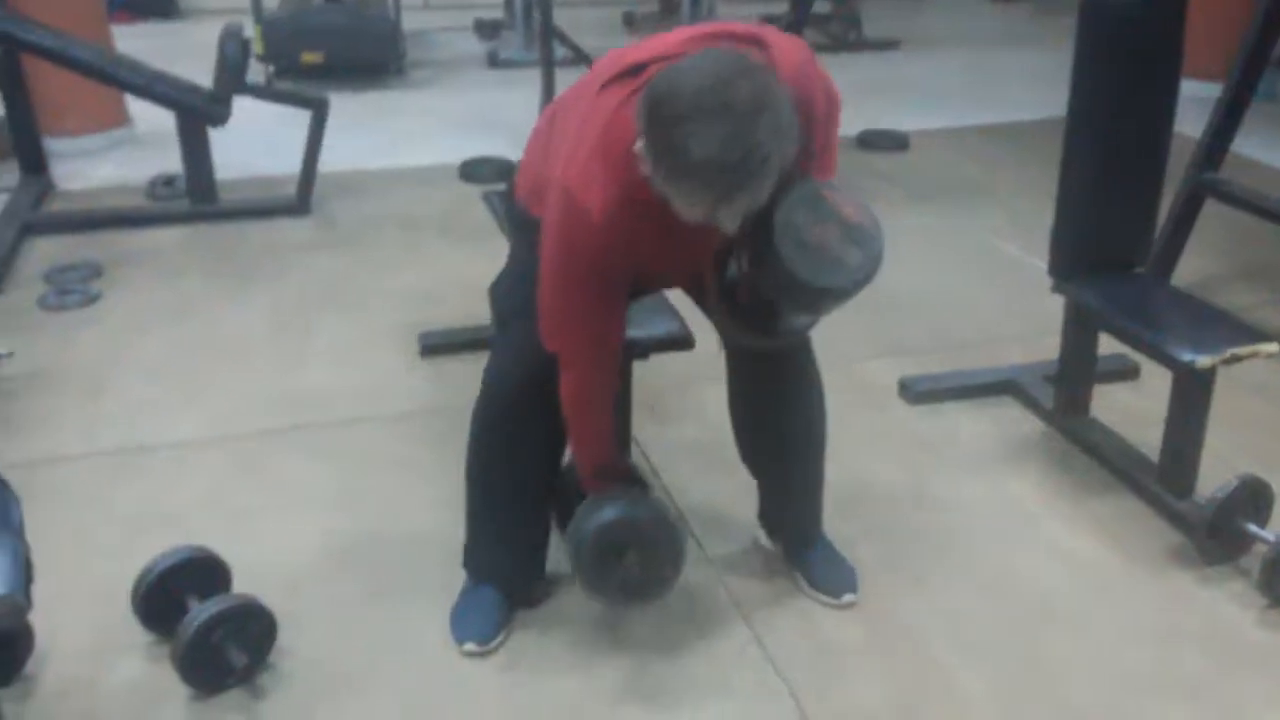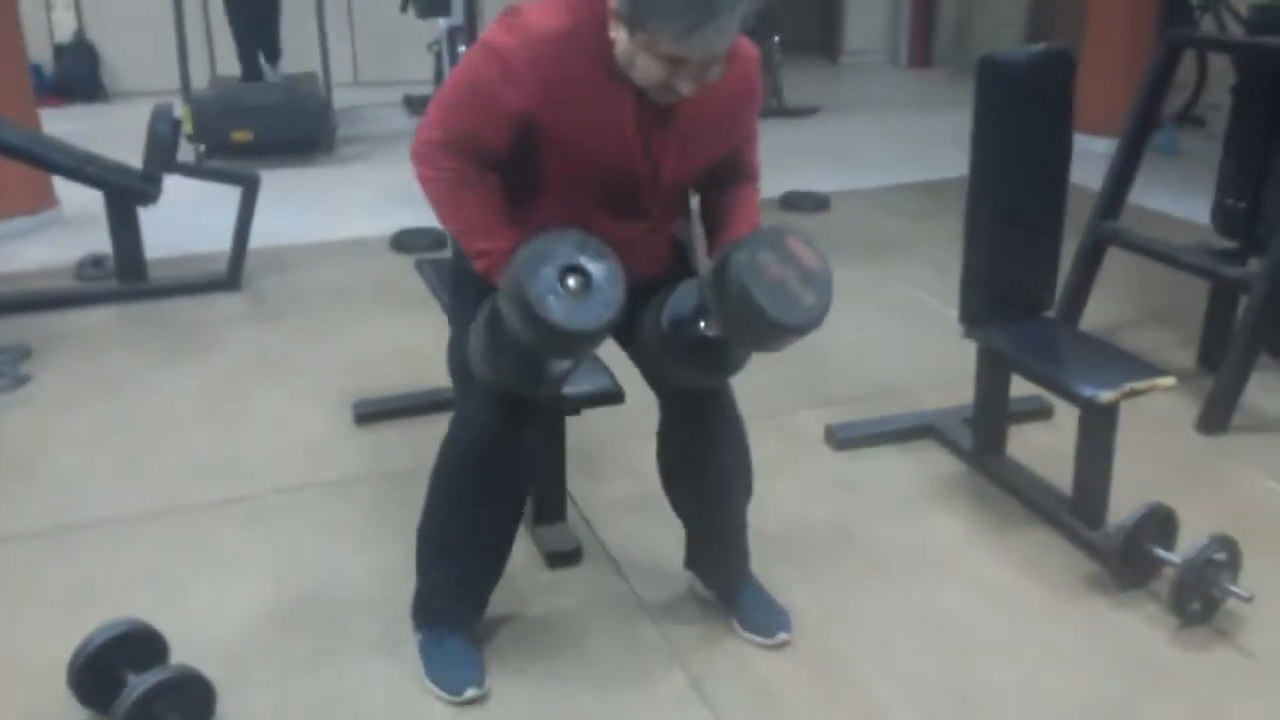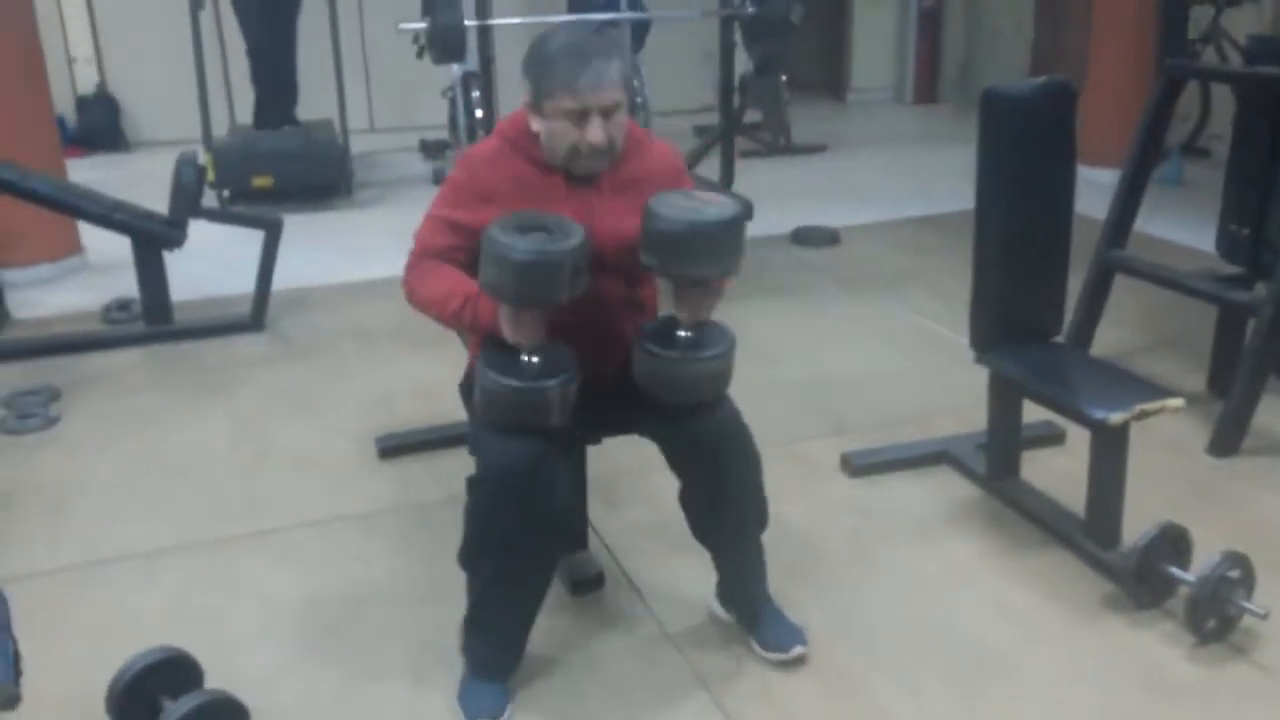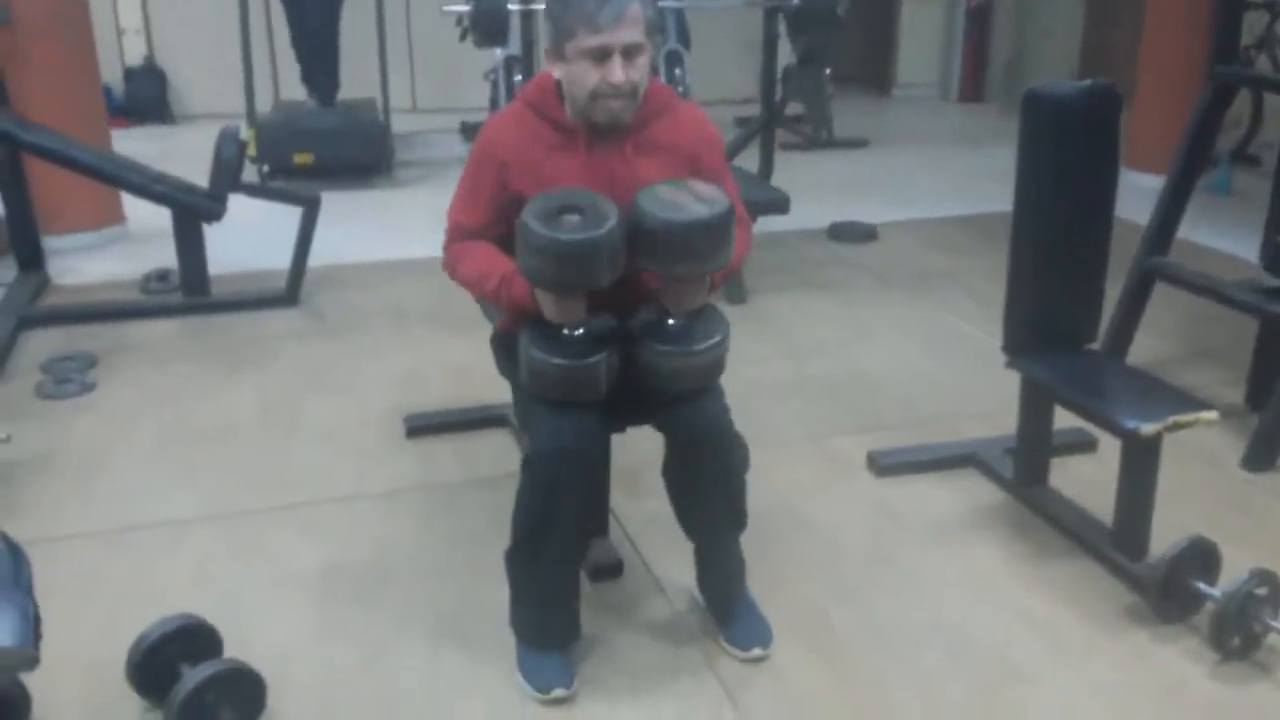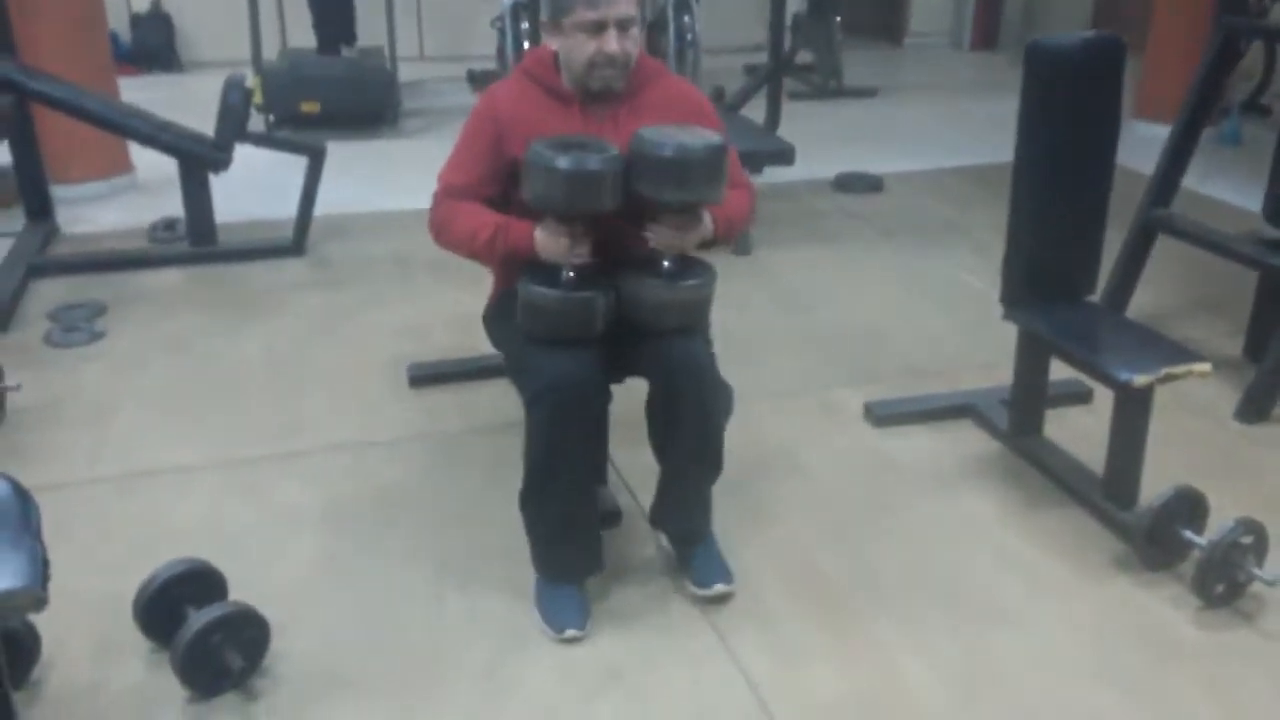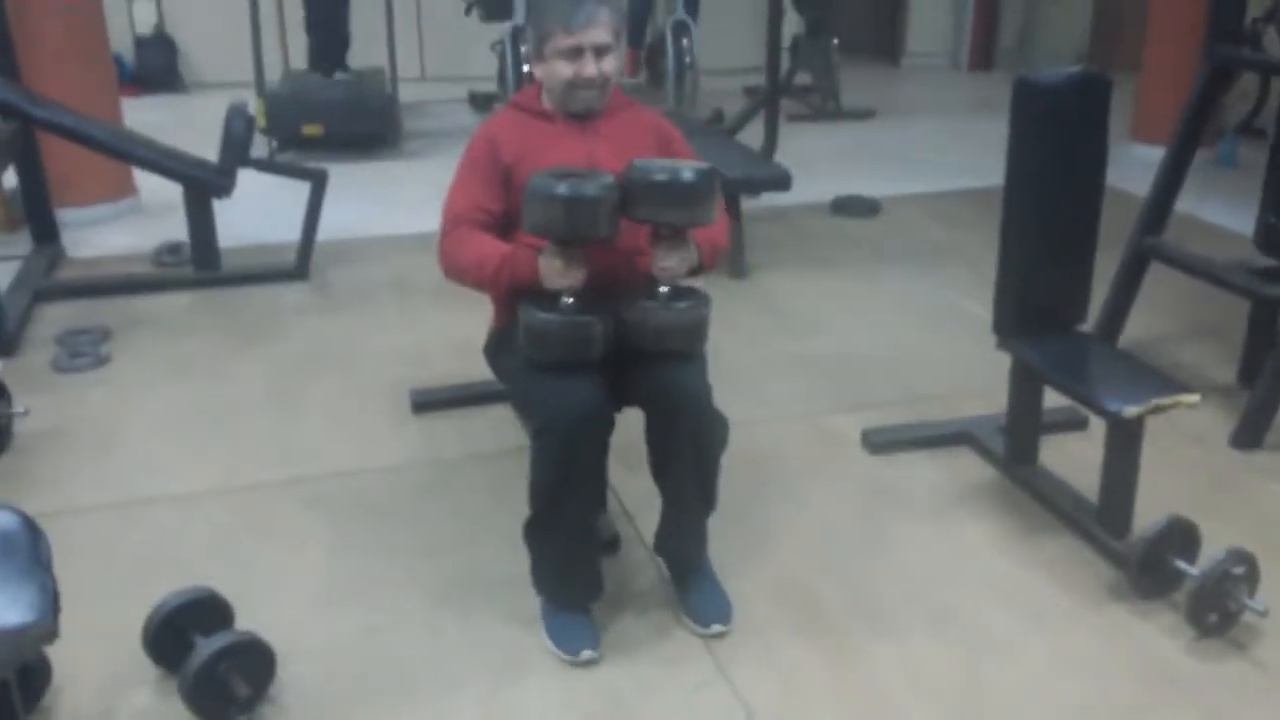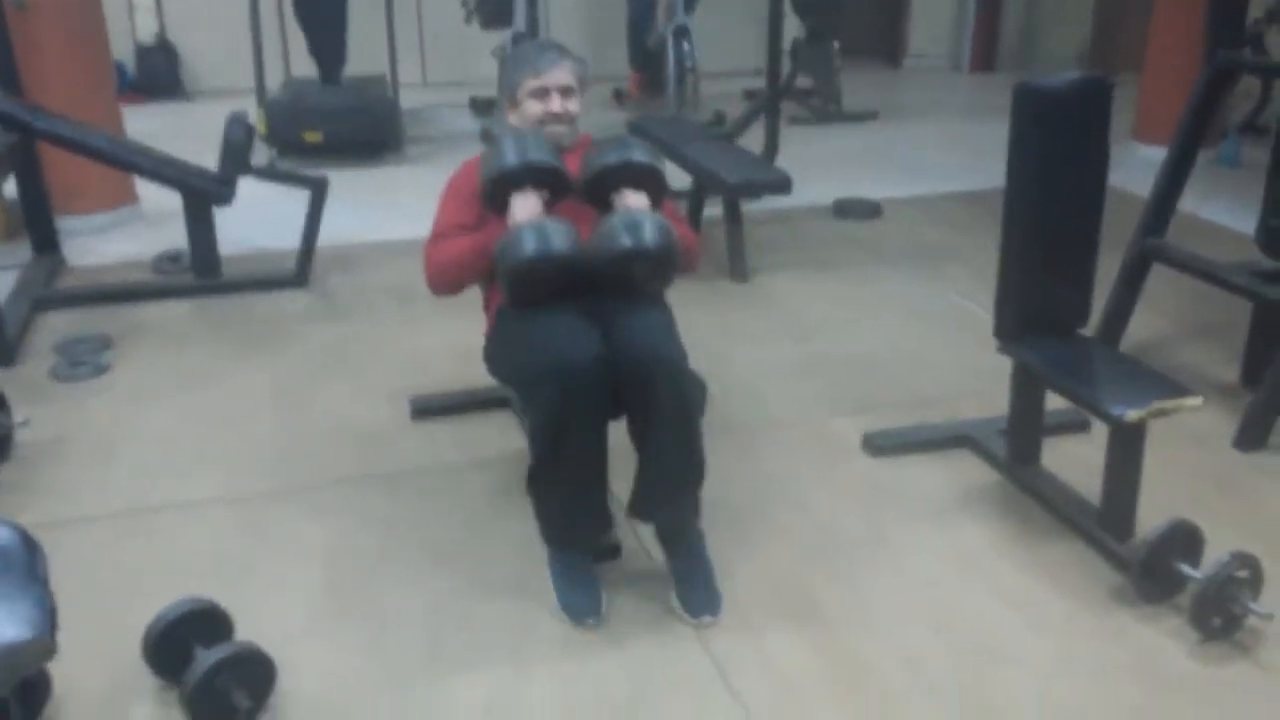
dt=0.7s
person 1, frame 1
left shoulder: (795, 82)
right shoulder: (591, 192)
right elbow: (584, 355)
right wrist: (601, 477)
right hip: (561, 206)
left knee: (779, 351)
right knee: (523, 374)
left ankle: (797, 531)
right ankle: (496, 573)
person 1, frame 2
left shoulder: (738, 69)
left elbow: (734, 177)
right elbow: (443, 146)
right wrist: (502, 260)
left hip: (647, 261)
right hip: (522, 262)
left knee: (705, 402)
right knee: (490, 427)
left ankle: (724, 571)
right ankle: (446, 618)
person 1, frame 3
left shoulder: (657, 162)
right shoulder: (486, 169)
right elbow: (424, 268)
left wrist: (699, 286)
right wrist: (491, 314)
left hip: (633, 356)
left knee: (722, 440)
right knee: (514, 471)
left ankle: (746, 596)
right ankle: (489, 656)
person 1, frame 4
left shoulder: (688, 129)
right shoulder: (509, 135)
left elbow: (733, 223)
right elbow: (464, 243)
left wrist: (707, 272)
right wrist: (528, 290)
right hip: (549, 334)
left knee: (709, 436)
right knee: (564, 448)
left ankle: (724, 587)
right ankle: (541, 628)
person 1, frame 5
left shoulder: (678, 99)
right shoulder: (508, 105)
left elbow: (736, 194)
right elbow: (450, 212)
left wrist: (704, 225)
right wrist: (530, 238)
left knee: (691, 370)
right knee: (565, 382)
left ankle: (689, 530)
right ankle: (560, 562)
person 1, frame 6
left shoulder: (652, 128)
right shoulder: (501, 135)
left elbow: (711, 222)
right elbow: (457, 245)
left wrist: (691, 251)
right wrist: (532, 267)
left knee: (688, 398)
right knee: (573, 412)
left ankle: (687, 557)
right ankle: (562, 587)
person 1, frame 7
right shoulder: (480, 174)
left elbow: (687, 247)
right elbow: (440, 270)
right wrist: (507, 232)
left hip: (619, 292)
right hip: (533, 305)
left knee: (661, 364)
right knee: (572, 365)
left ankle: (680, 531)
right ankle: (569, 545)
